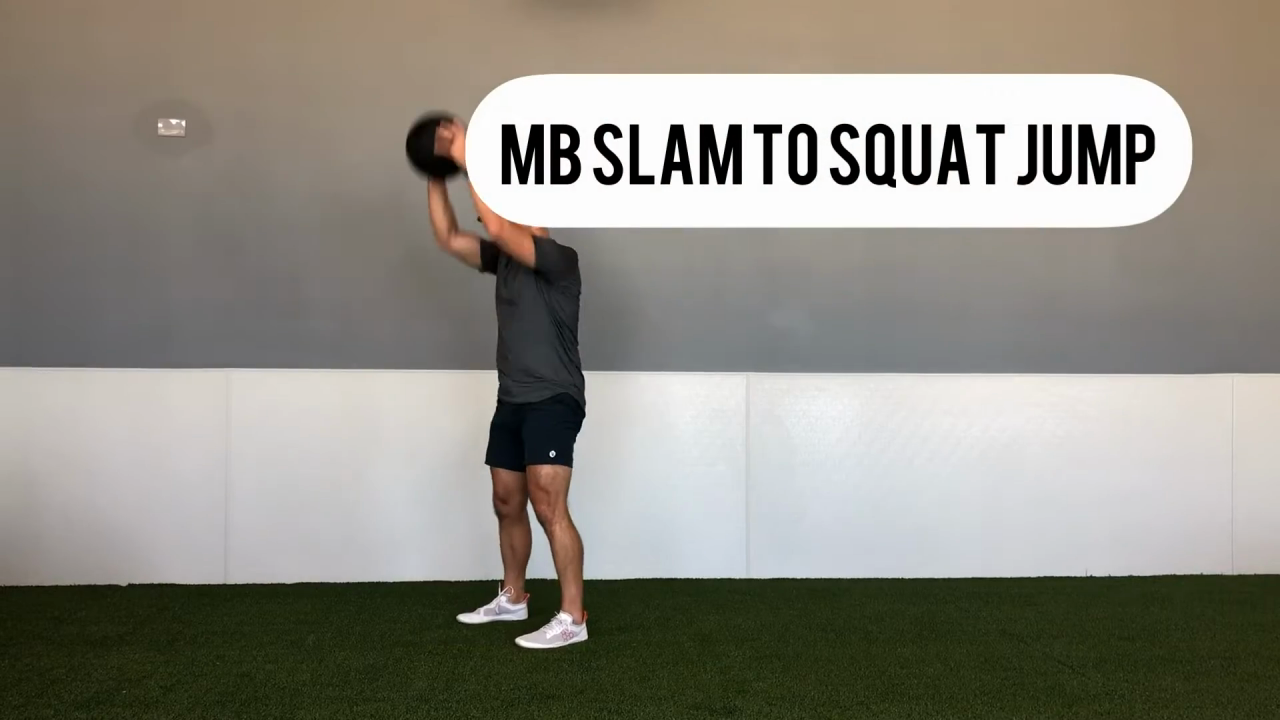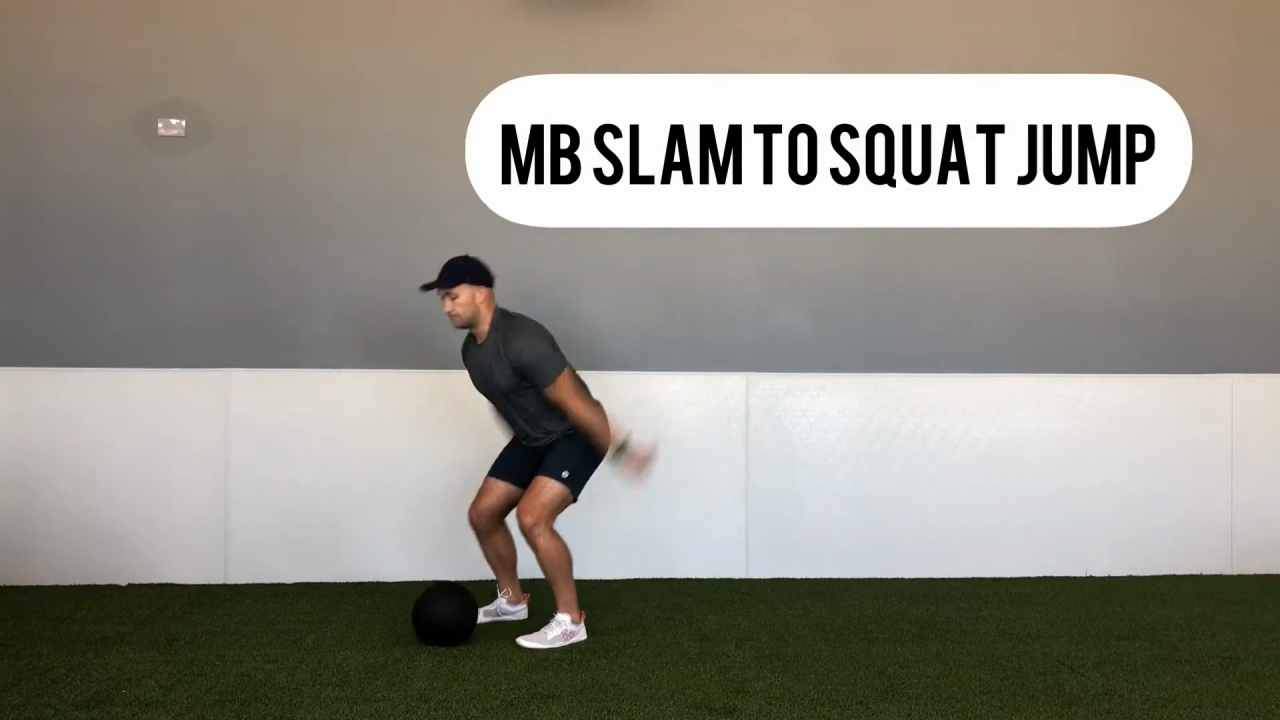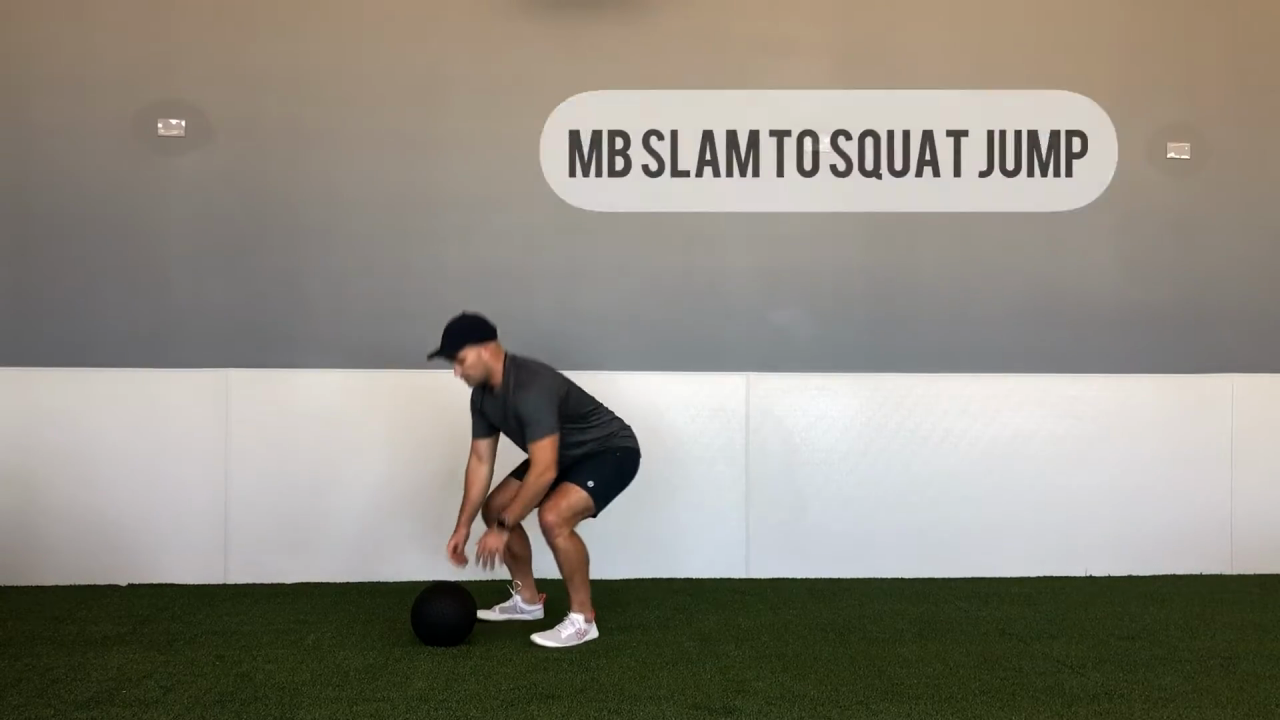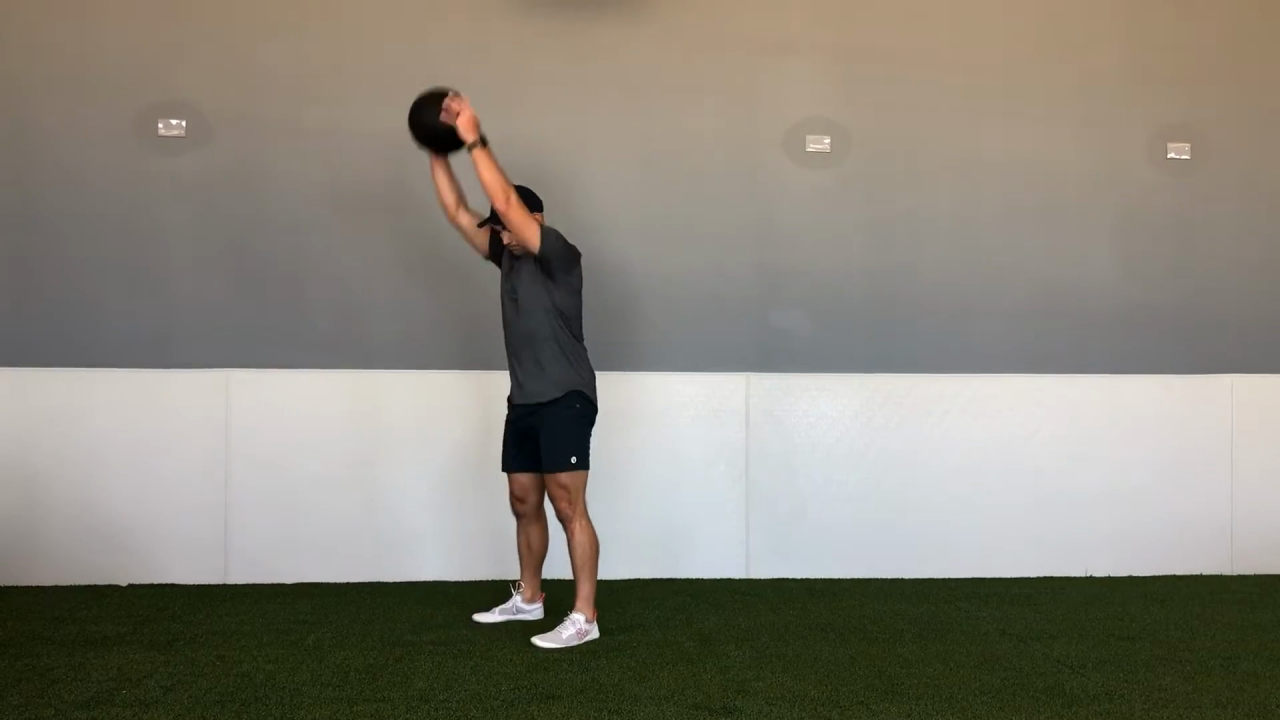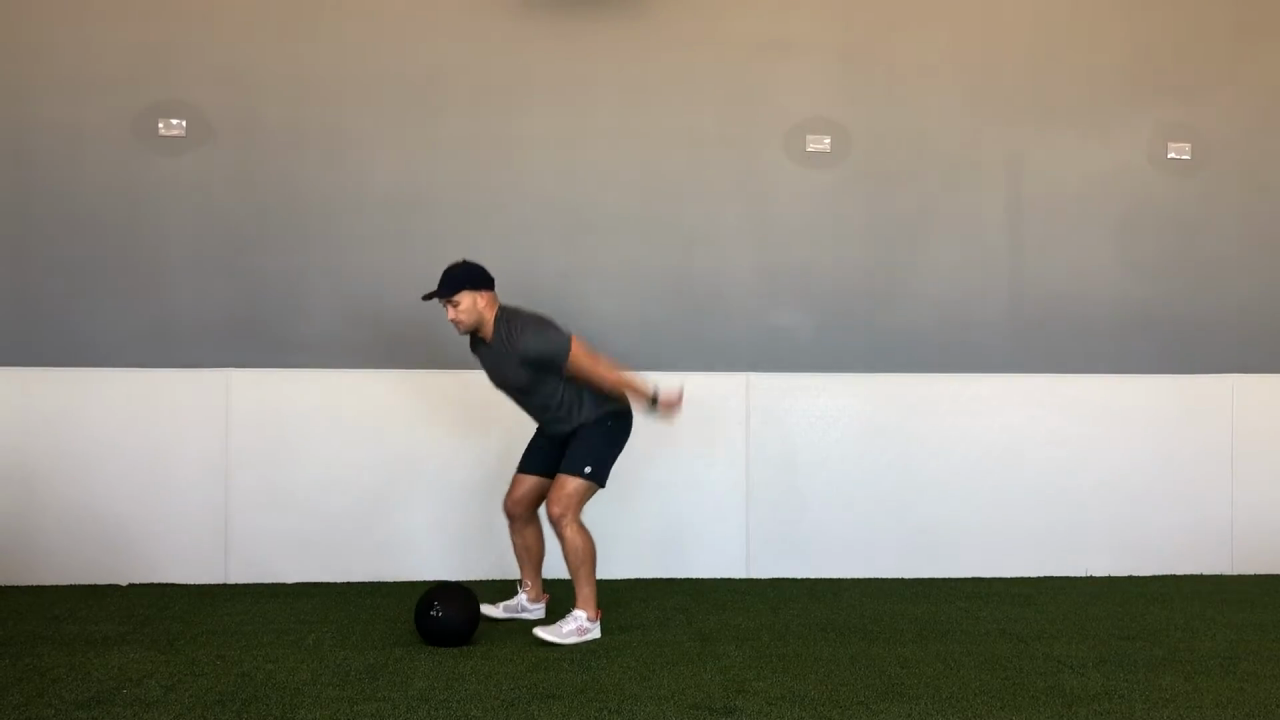
dt=1s
person 1, frame 1
left shoulder: (559, 261)
right shoulder: (505, 258)
left elbow: (502, 230)
right elbow: (449, 237)
left wrist: (468, 161)
right wrist: (436, 179)
left hip: (553, 402)
right hip: (512, 404)
left knee: (549, 509)
right knee: (507, 506)
left ankle: (573, 618)
right ankle: (512, 598)
person 1, frame 2
left shoulder: (520, 340)
right shoulder: (471, 348)
left elbow: (572, 400)
left wrist: (618, 448)
left hip: (575, 437)
right hip: (533, 438)
left knee: (533, 517)
right knee: (482, 512)
left ankle: (570, 619)
right ankle: (512, 599)
person 1, frame 3
left shoulder: (531, 389)
right shoulder: (483, 396)
left elbow: (544, 471)
right elbow: (480, 461)
left wrist: (504, 528)
right wrist: (463, 527)
left hip: (612, 451)
right hip: (568, 456)
left knee: (554, 518)
right knee: (495, 508)
left ankle: (582, 618)
right ankle: (528, 599)
person 1, frame 4
left shoulder: (560, 256)
right shoulder: (510, 259)
left elbow: (506, 204)
right elbow: (459, 213)
left wrist: (475, 142)
right wrist: (438, 153)
left hip: (564, 401)
right hip: (524, 404)
left knee: (568, 508)
right knee: (524, 504)
left ankle: (584, 618)
right ankle: (529, 598)
person 1, frame 5
left shoulder: (524, 334)
right shoulder: (480, 340)
left elbow: (593, 366)
left wrist: (649, 397)
left hip: (601, 419)
right hip: (557, 425)
left knee: (561, 510)
right knee: (517, 506)
left ankle: (586, 616)
right ankle: (532, 597)
